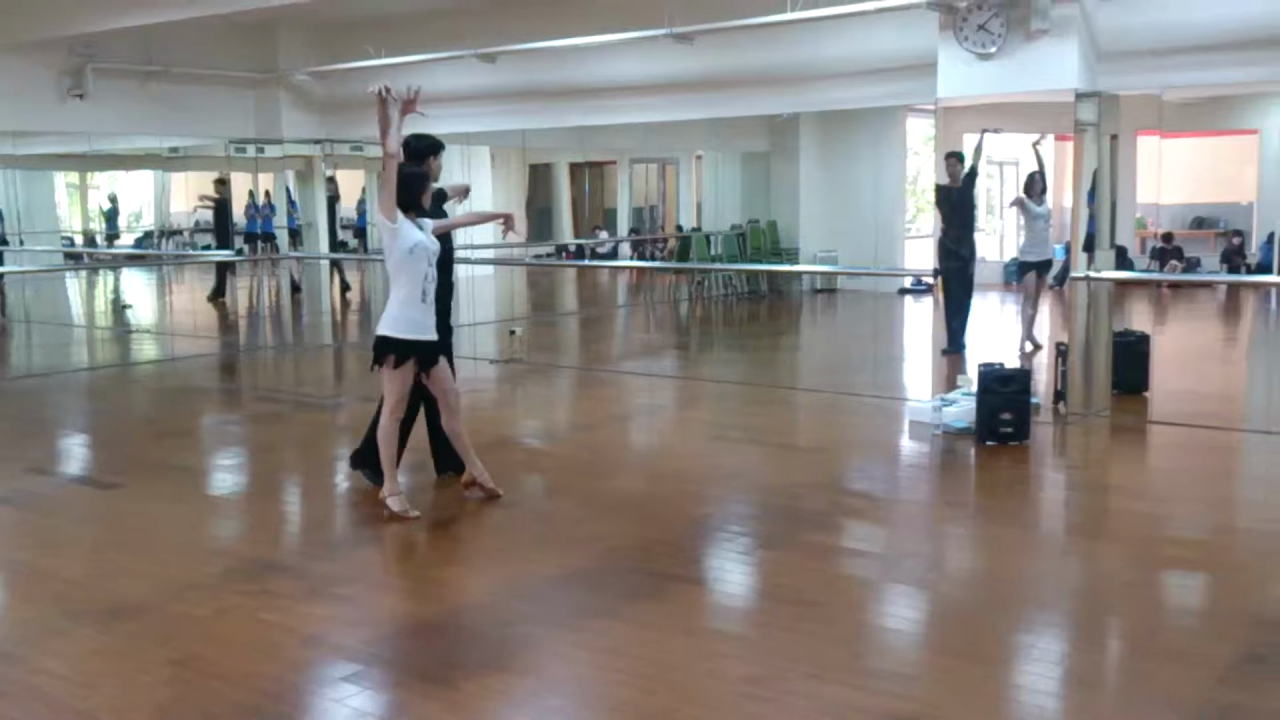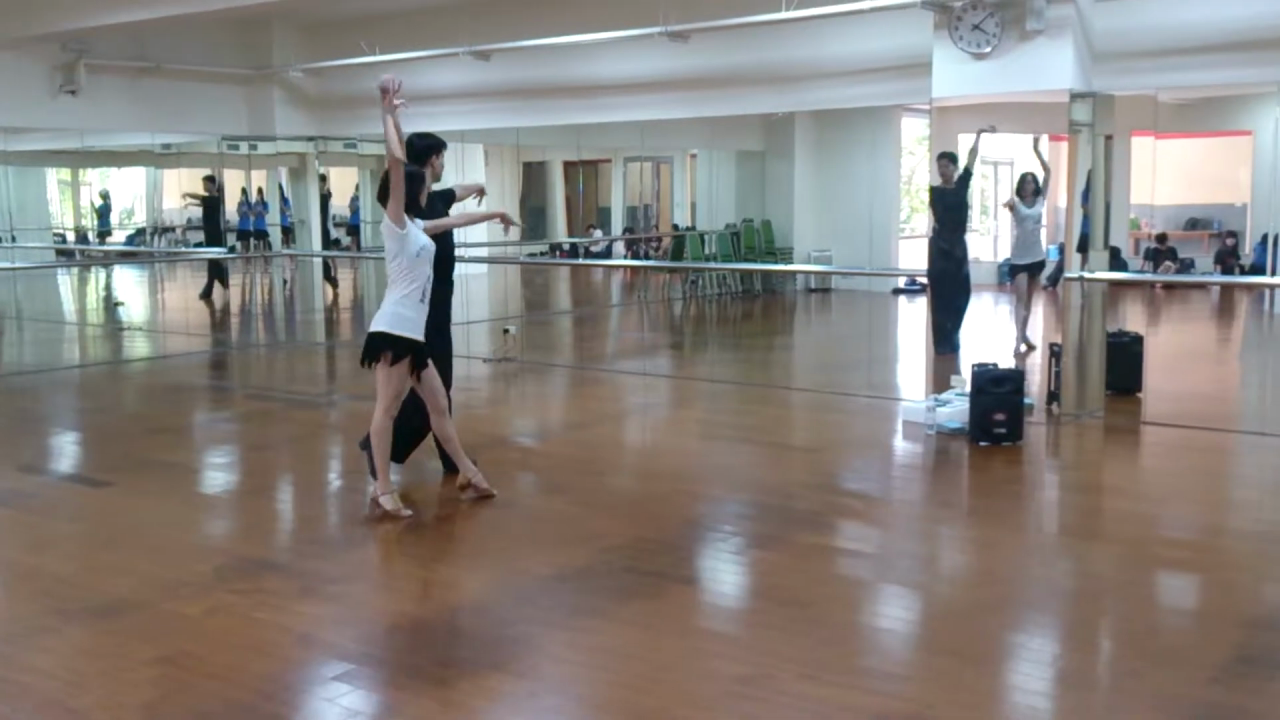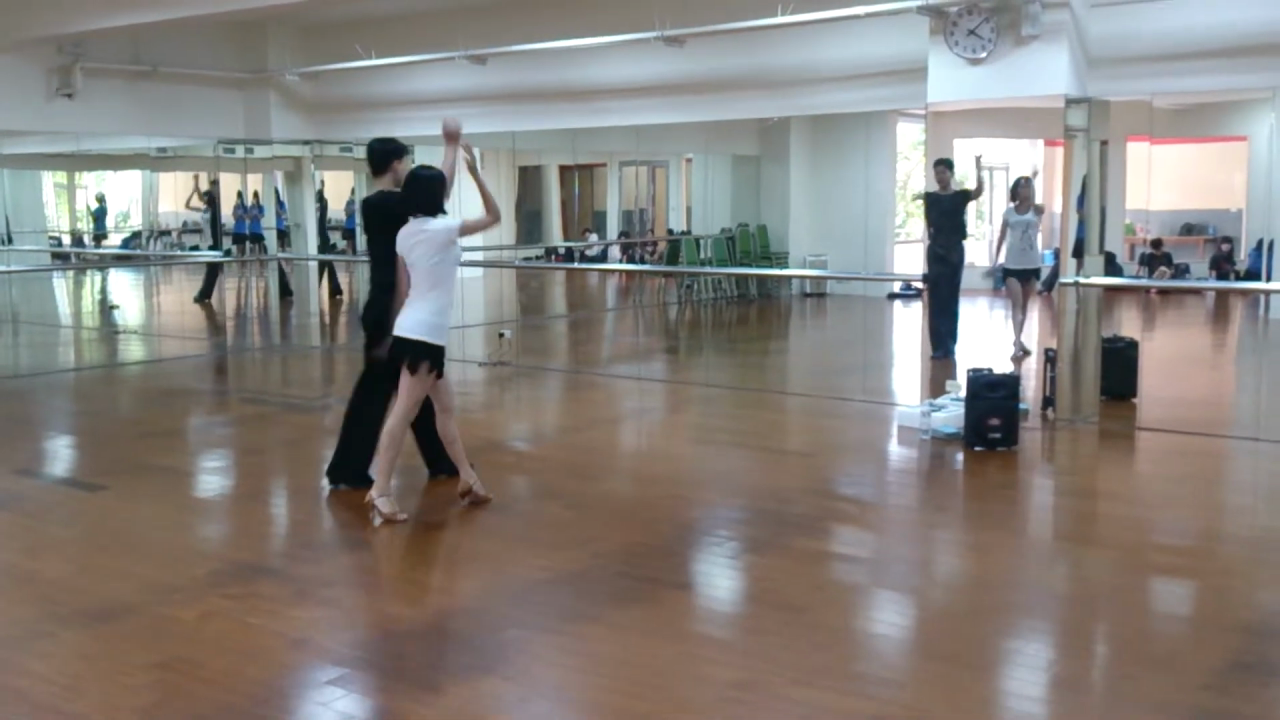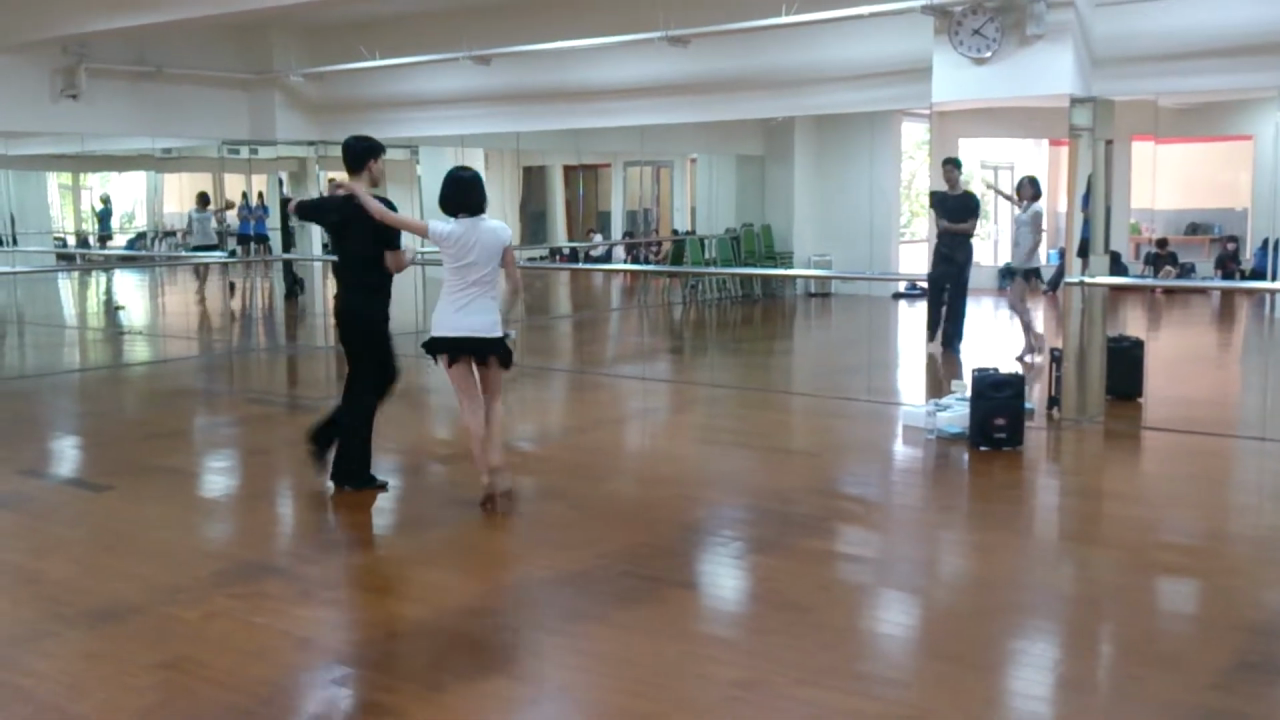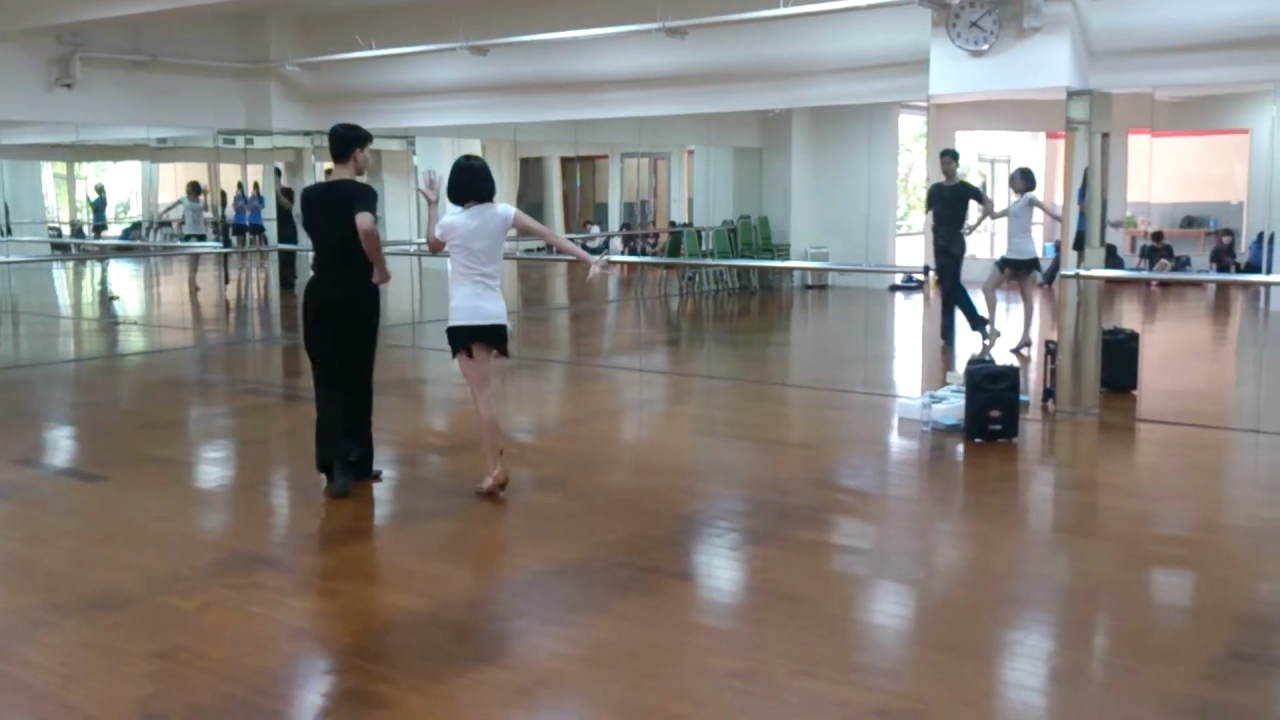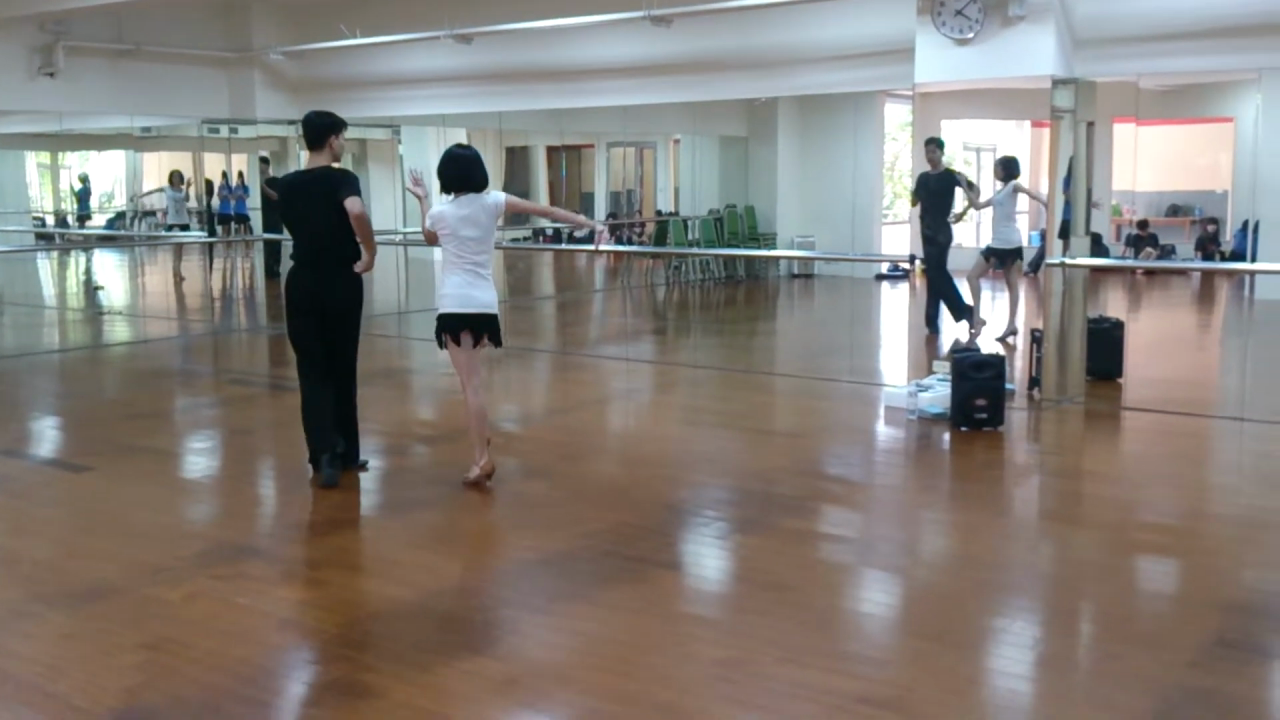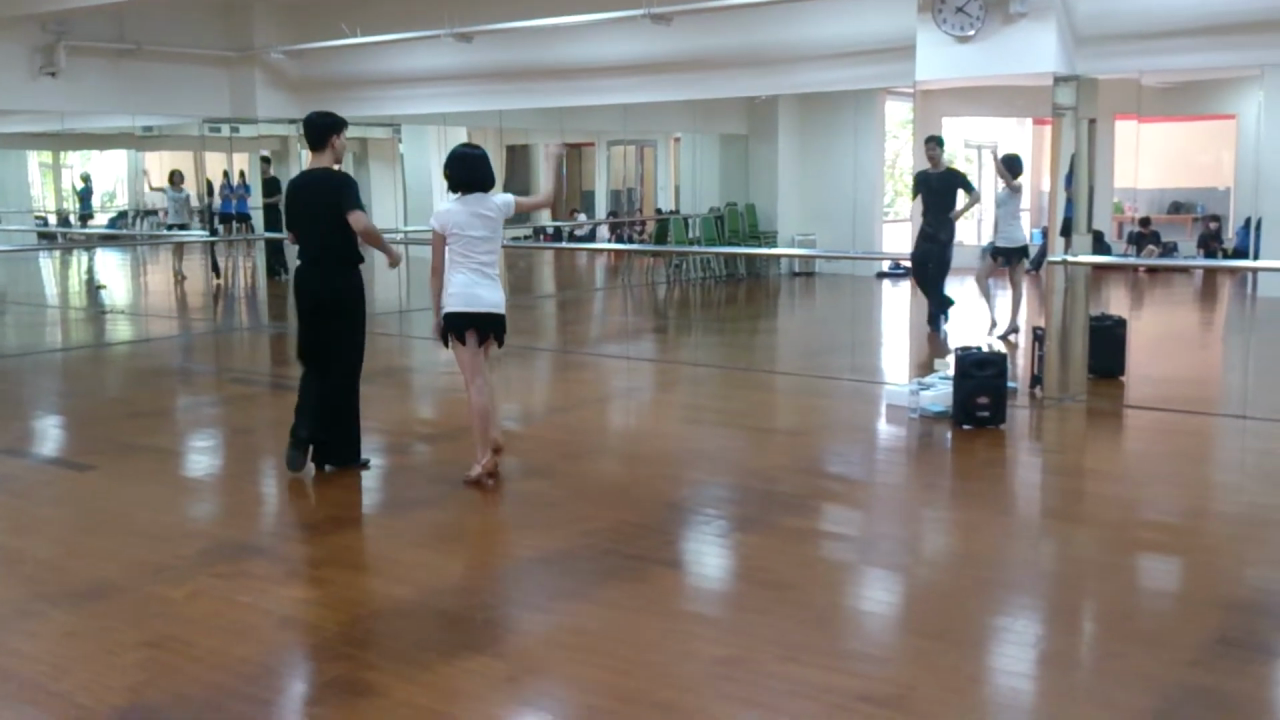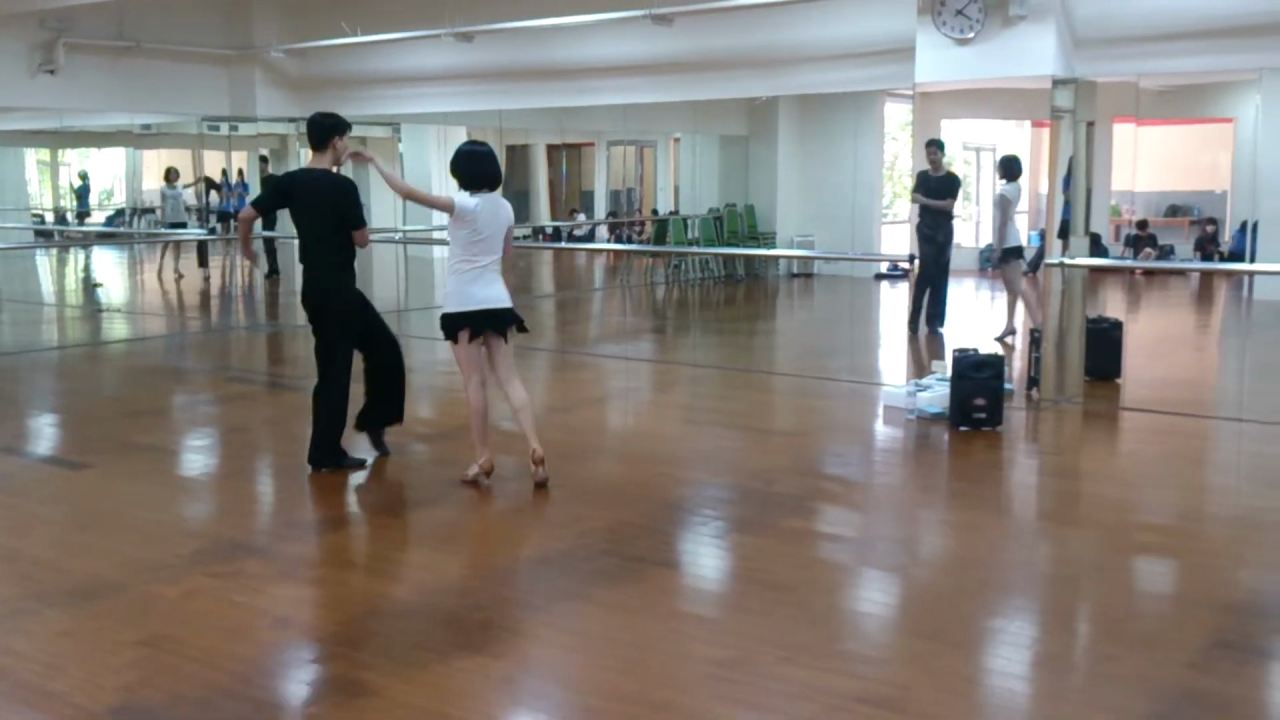
dt=0.4s
person 1, frame 1
left shoulder: (423, 227)
right shoulder: (390, 221)
left elbow: (460, 219)
right elbow: (391, 158)
left wrist: (499, 214)
right wrist: (397, 116)
left hip: (426, 333)
right hip: (398, 332)
left knee: (451, 400)
right knee: (394, 408)
left ankle: (473, 469)
right ankle: (390, 489)
person 1, frame 2
left shoulder: (414, 227)
right shoulder: (395, 224)
left elbow: (451, 221)
right elbow: (396, 163)
left wrist: (492, 215)
right wrist: (387, 113)
left hip: (413, 332)
right hip: (393, 330)
left knee: (439, 406)
right knee: (387, 407)
left ankle: (467, 472)
right ankle: (383, 488)
person 1, frame 3
left shoulder: (405, 233)
right shoulder: (444, 227)
right elbow: (493, 216)
right wrist: (473, 169)
left hip: (412, 330)
right hip: (424, 333)
left knee: (446, 407)
right knee: (404, 412)
left ankle: (467, 479)
right ankle: (380, 490)
person 1, frame 4
left shoulder: (443, 230)
right shoulder: (499, 231)
left elbow: (387, 217)
right elbow: (515, 285)
left wrist: (356, 188)
right wrist: (502, 314)
left hip: (448, 329)
right hip: (488, 328)
left knee: (469, 404)
right knee: (493, 399)
left ankle: (486, 478)
right ankle: (494, 469)
person 1, frame 5
left shoulder: (449, 223)
right shoulder: (502, 214)
left elbow: (433, 246)
right elbow: (550, 236)
left wrist: (432, 204)
right wrist: (589, 259)
left hip: (465, 316)
right hip: (494, 314)
left knee: (482, 393)
right knee: (483, 390)
left ankle: (495, 470)
right ankle: (494, 461)
person 1, frame 6
left shoulder: (439, 213)
right shoulder: (493, 202)
right elbow: (548, 211)
left wrist: (422, 200)
right wrist: (591, 224)
left hip: (456, 304)
right hip: (485, 302)
left knee: (470, 382)
right knee: (471, 379)
left ankle: (482, 460)
right ankle: (481, 444)
person 1, frame 7
left shoulder: (445, 213)
right shoulder: (500, 204)
left elbow: (436, 269)
right elbow: (546, 199)
left wrist: (438, 312)
right wrist: (552, 161)
left hip: (461, 303)
right hip: (493, 302)
left knee: (475, 381)
right knee: (480, 377)
left ankle: (484, 459)
right ankle: (492, 437)
person 1, frame 8
left shoulder: (463, 206)
right shoulder: (504, 207)
left elbow: (406, 191)
left wrist: (374, 159)
left hip: (464, 304)
right hip: (498, 302)
left knee: (474, 381)
right knee: (509, 378)
left ankle: (483, 459)
right ankle: (534, 447)
person 2, frame 1
left shoulder: (432, 198)
left elbow: (450, 191)
left wrist: (457, 190)
left hip: (437, 304)
right knee: (412, 383)
left ankle: (448, 461)
right ankle: (371, 458)
person 2, frame 2
left shoulder: (436, 197)
left elbow: (460, 193)
left wrist: (475, 188)
left hip: (437, 303)
right hip: (423, 305)
left knee: (437, 381)
left ankle: (448, 457)
person 2, frame 3
left shoulder: (371, 204)
right shoulder: (394, 202)
right wrist: (452, 146)
left hip: (383, 308)
right hip: (389, 312)
right knee: (376, 389)
left ankle: (441, 461)
right ankle: (348, 470)
person 2, frame 4
left shoulder: (331, 204)
right shoulder: (379, 208)
left elbow: (295, 207)
right elbow: (395, 264)
right wrist: (407, 257)
left hip: (347, 305)
right hip: (369, 311)
left knee: (377, 377)
right knee: (365, 386)
left ankle: (324, 438)
right ankle: (352, 470)
person 2, frame 5
left shoulder: (310, 196)
right shoulder: (361, 193)
right elbow: (365, 227)
right wrist: (380, 269)
left hip: (319, 294)
right hip: (357, 295)
left knee: (327, 378)
right knee: (356, 380)
left ankle: (337, 459)
right ankle: (354, 463)
person 2, frame 6
left shoulder: (286, 185)
right shoulder: (342, 179)
right elbow: (357, 212)
right wrist: (370, 252)
left hip: (301, 283)
right hip: (340, 283)
left knee: (312, 369)
right knee: (341, 368)
left ankle: (326, 451)
right ankle: (340, 452)
person 2, frame 7
left shoulder: (295, 186)
right shoulder: (340, 182)
right elbow: (360, 224)
right wrist: (389, 251)
left hip: (307, 281)
right hip: (341, 282)
left knee: (315, 363)
right knee: (344, 367)
left ankle: (303, 439)
right ankle: (341, 451)
person 2, frame 8
left shoulder: (290, 182)
right shoulder: (342, 186)
left elbow: (246, 215)
right elbow: (362, 240)
left wrist: (246, 247)
left hip: (322, 282)
right hip: (334, 285)
left knee: (384, 347)
right knee: (334, 367)
left ankle: (374, 421)
right ankle: (325, 454)
person 3, frame 1
left shoulder: (968, 183)
right shoulder: (941, 191)
left elbow: (977, 158)
left wrist: (983, 135)
left hip: (966, 243)
right hip: (949, 244)
left knee: (964, 293)
right knee: (952, 293)
left ankle: (957, 339)
right ankle: (955, 340)
person 3, frame 2
left shoulder: (962, 185)
right shoulder: (934, 192)
left elbow: (972, 158)
right elbow: (937, 215)
left wrist: (980, 135)
left hip: (958, 245)
right hip: (940, 246)
left knee: (961, 293)
right knee: (940, 296)
left ankle: (951, 337)
right ankle: (944, 342)
person 3, frame 3
left shoulder: (960, 196)
right shoulder: (930, 198)
left elbow: (979, 192)
left wrist: (978, 168)
left hip: (955, 251)
right hip: (937, 250)
left knee: (951, 299)
right knee: (937, 300)
left ankle: (948, 344)
right ankle: (940, 346)
person 3, frame 4
left shoulder: (970, 198)
right shoulder: (938, 197)
left elbow: (971, 227)
left wrist: (949, 226)
left hip: (962, 249)
right hip: (942, 248)
left knee: (957, 296)
right knee: (935, 292)
left ankle: (951, 340)
right ankle: (932, 331)
person 3, frame 5
left shoulder: (965, 188)
right shoulder: (935, 189)
left elbow: (988, 205)
right elbow: (925, 211)
left wrist: (975, 225)
left hip: (955, 241)
right hip: (939, 240)
left knee: (949, 286)
right knee: (952, 285)
left ankle: (948, 332)
right ankle: (978, 322)
person 3, frame 6
left shoulder: (950, 176)
right shoulder: (922, 178)
right elbow: (913, 202)
right wrist: (911, 189)
left hip: (941, 229)
right hip: (927, 229)
left knee: (935, 275)
right knee: (938, 274)
left ankle: (932, 321)
right ankle: (965, 313)
person 3, frame 7
left shoulder: (953, 175)
right shoulder: (921, 176)
left elbow: (975, 195)
right elbow: (910, 199)
left wrist: (961, 211)
left hip: (944, 228)
right hip: (927, 227)
left knee: (937, 274)
right knee: (918, 269)
left ankle: (935, 318)
right ankle: (943, 304)
person 3, frame 8
left shoulder: (952, 179)
right shoulder: (922, 176)
left elbow: (949, 205)
right elbow: (912, 197)
left wrist: (924, 201)
left hip: (943, 229)
right hip: (925, 227)
left knee: (939, 274)
right knee: (927, 267)
left ankle: (934, 319)
right ankle: (916, 313)
person 4, frame 1
left shoulder: (1044, 200)
right shoulder: (1025, 202)
left elbow: (1042, 170)
right elbow: (1017, 201)
left wrist: (1036, 148)
right wrist: (1016, 202)
left hip: (1045, 255)
right hip: (1029, 255)
left knee: (1036, 297)
right knee: (1028, 296)
left ankle: (1030, 333)
right ankle: (1024, 337)
person 4, frame 2
left shoulder: (1040, 201)
right shoulder: (1016, 203)
left elbow: (1047, 172)
right elbow: (1009, 203)
left wrist: (1036, 149)
right wrist: (1008, 203)
left hip: (1037, 256)
right hip: (1019, 257)
left knee: (1028, 299)
right knee: (1021, 298)
left ankle: (1024, 335)
right ankle: (1019, 339)
person 4, frame 3
left shoulder: (1037, 210)
right shoulder: (1009, 211)
left elbow: (1033, 202)
right elbow: (1001, 237)
left wrist: (1030, 181)
left hip: (1031, 263)
right hip: (1012, 264)
left knee: (1024, 304)
right knee: (1016, 304)
left ankle: (1019, 340)
right ankle: (1017, 343)
person 4, frame 4
left shoulder: (1036, 210)
right shoulder: (1023, 207)
left elbow: (1038, 239)
right elbow: (1012, 198)
left wrist: (1024, 261)
right wrist: (996, 189)
left hip: (1028, 264)
right hip: (1017, 263)
left knee: (1015, 302)
right knee: (1018, 302)
left ankle: (1033, 336)
right ankle: (1030, 341)
person 4, frame 5
left shoulder: (1029, 198)
right shoulder: (1015, 204)
left elbow: (1048, 212)
right elbow: (994, 215)
left hip: (1021, 254)
right hip: (1016, 254)
left knee: (988, 287)
right knee: (1026, 296)
left ankle: (992, 328)
right ankle: (1026, 336)
person 4, frame 6
left shoulder: (1013, 186)
right shoulder: (999, 193)
left elbow: (1030, 193)
right elbow: (977, 205)
left wrist: (1045, 203)
right wrist: (965, 186)
left hip: (1007, 243)
right hip: (1000, 243)
left knee: (973, 276)
right knee: (1012, 284)
left ankle: (977, 317)
right ankle: (1011, 325)
person 4, frame 7
left shoulder: (1015, 187)
right shoulder: (1003, 191)
left elbow: (1010, 181)
left wrist: (996, 160)
right wrist: (993, 238)
left hip: (1011, 242)
right hip: (1004, 241)
left knee: (982, 276)
right knee: (1016, 283)
left ankle: (992, 316)
right ankle: (1013, 323)
person 4, frame 8
left shoulder: (1005, 192)
right shoulder: (1015, 186)
left elbow: (1003, 221)
left wrist: (998, 248)
left hip: (1006, 244)
right hip: (1011, 242)
left knee: (1015, 285)
right knee: (1011, 286)
left ankle: (1036, 321)
right ankle: (1010, 325)
